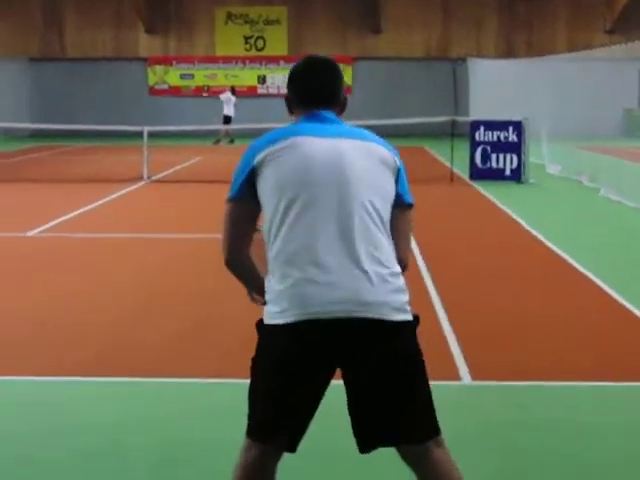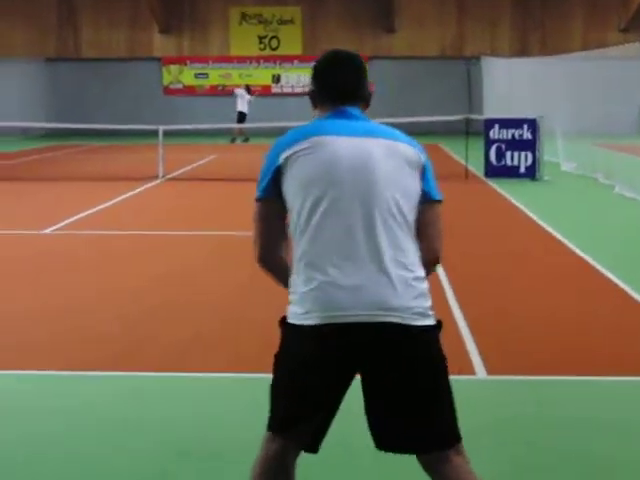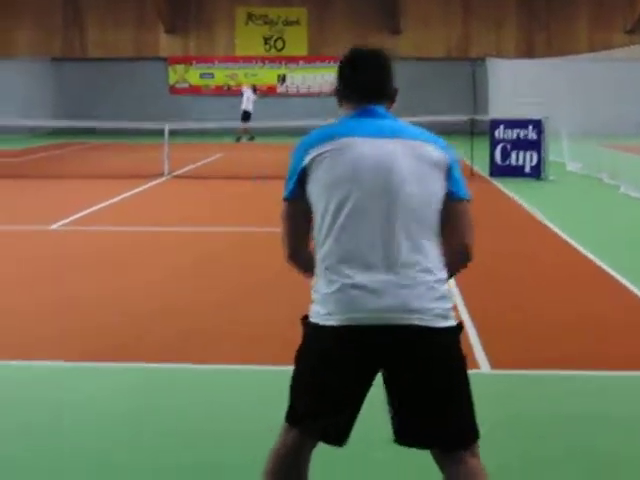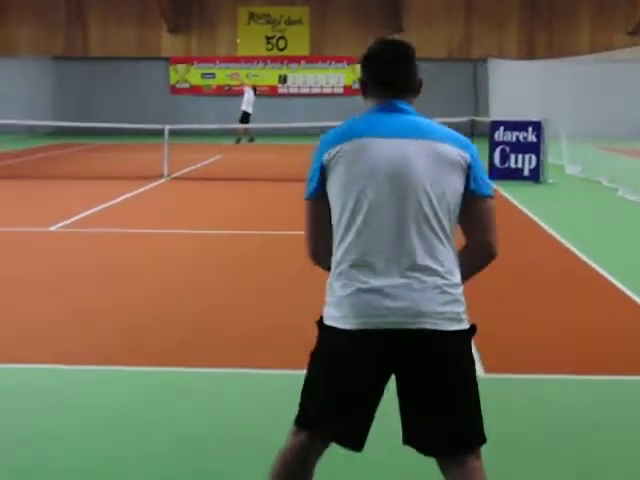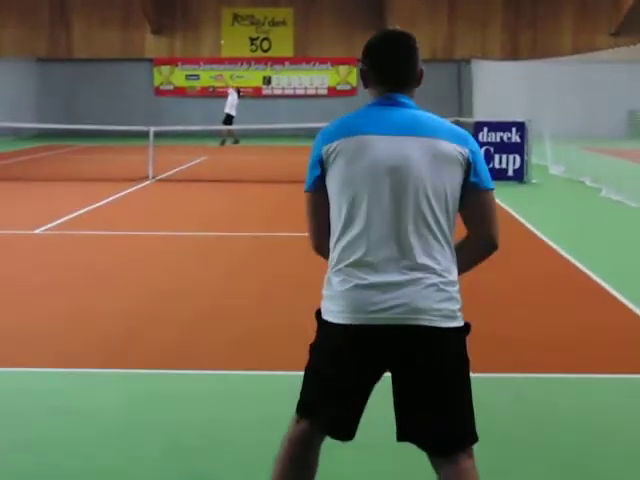
dt=0.1s
person 1, frame 1
left shoulder: (263, 150)
right shoulder: (383, 150)
left elbow: (233, 254)
right elbow: (401, 255)
left hip: (295, 315)
right hip: (384, 312)
person 1, frame 2
left shoulder: (288, 149)
right shoulder: (411, 150)
left elbow: (266, 253)
right elbow: (431, 251)
left hip: (318, 317)
right hip: (405, 316)
left knee: (282, 442)
person 1, frame 3
left shoulder: (313, 148)
right shoulder: (437, 149)
left elbow: (295, 251)
right elbow: (461, 250)
left hip: (339, 316)
right hip: (426, 317)
left knee: (297, 437)
person 1, frame 4
left shoulder: (333, 145)
right shoulder: (459, 147)
left elbow: (318, 251)
right elbow: (485, 247)
left hip: (352, 318)
right hip: (437, 321)
left knee: (306, 440)
person 1, frame 5
left shoulder: (331, 139)
right shoulder: (460, 142)
left elbow: (320, 241)
right elbow: (486, 239)
left hip: (348, 313)
right hip: (432, 316)
left knee: (307, 430)
